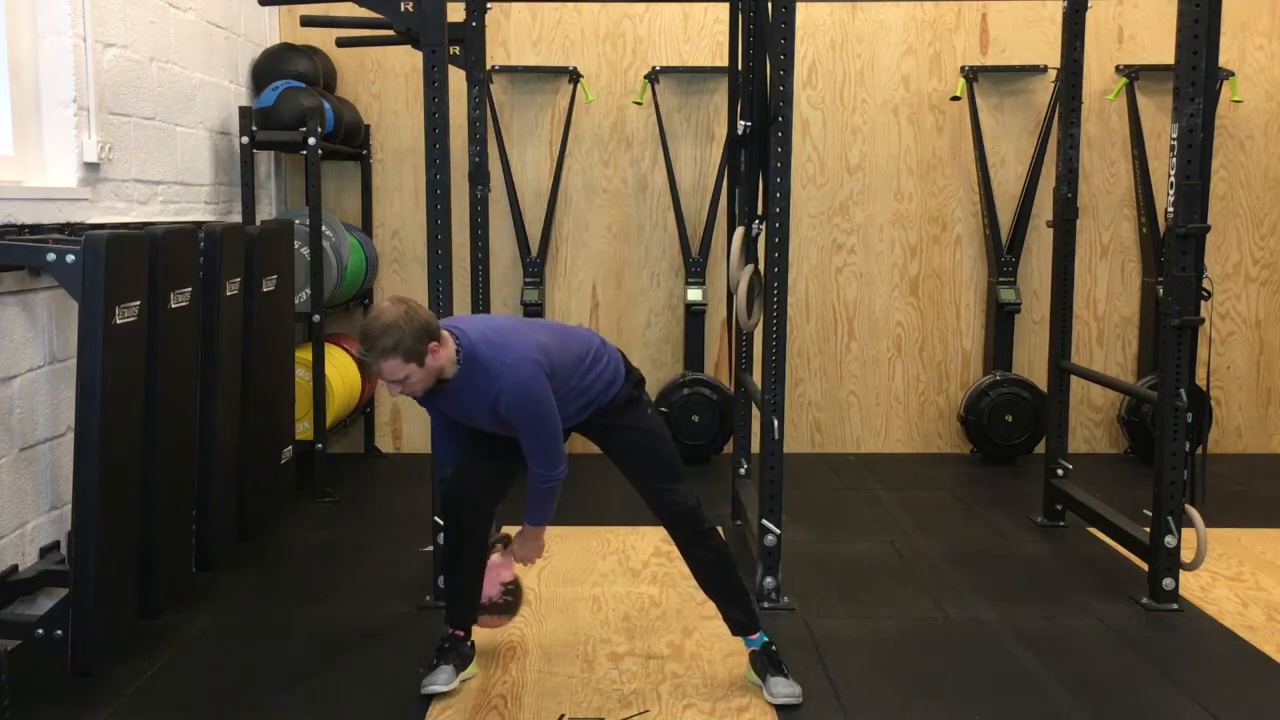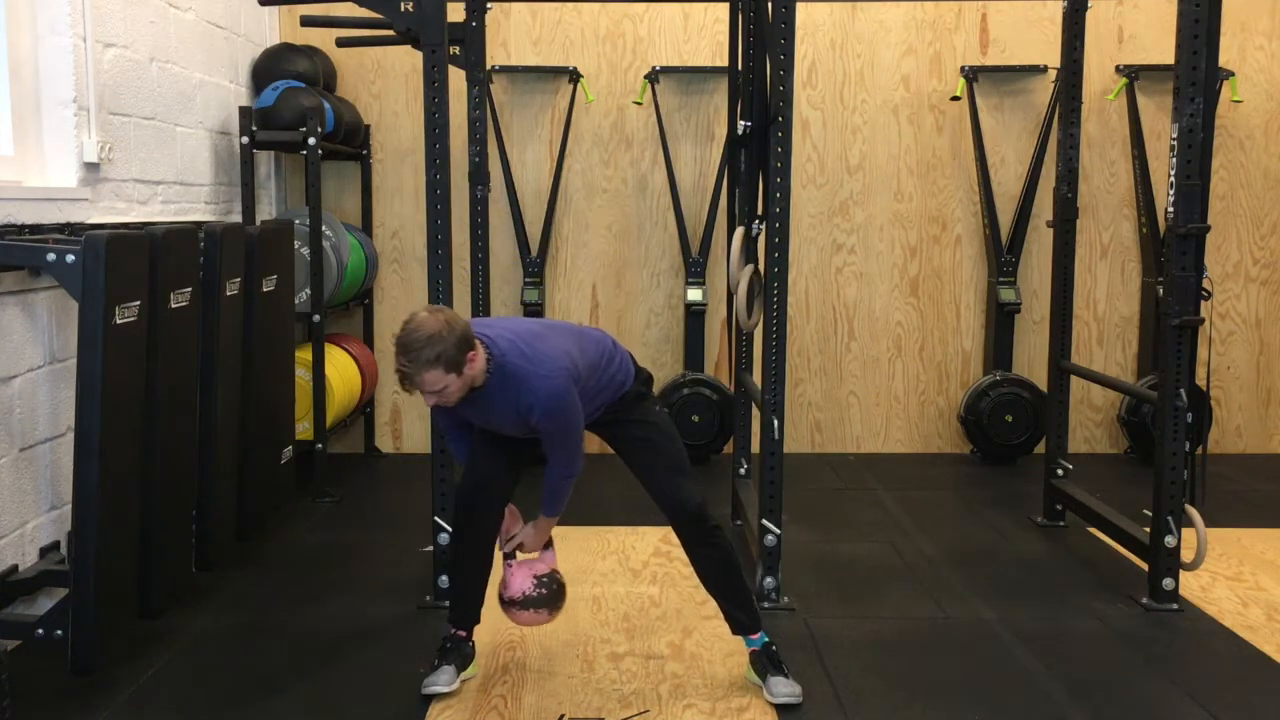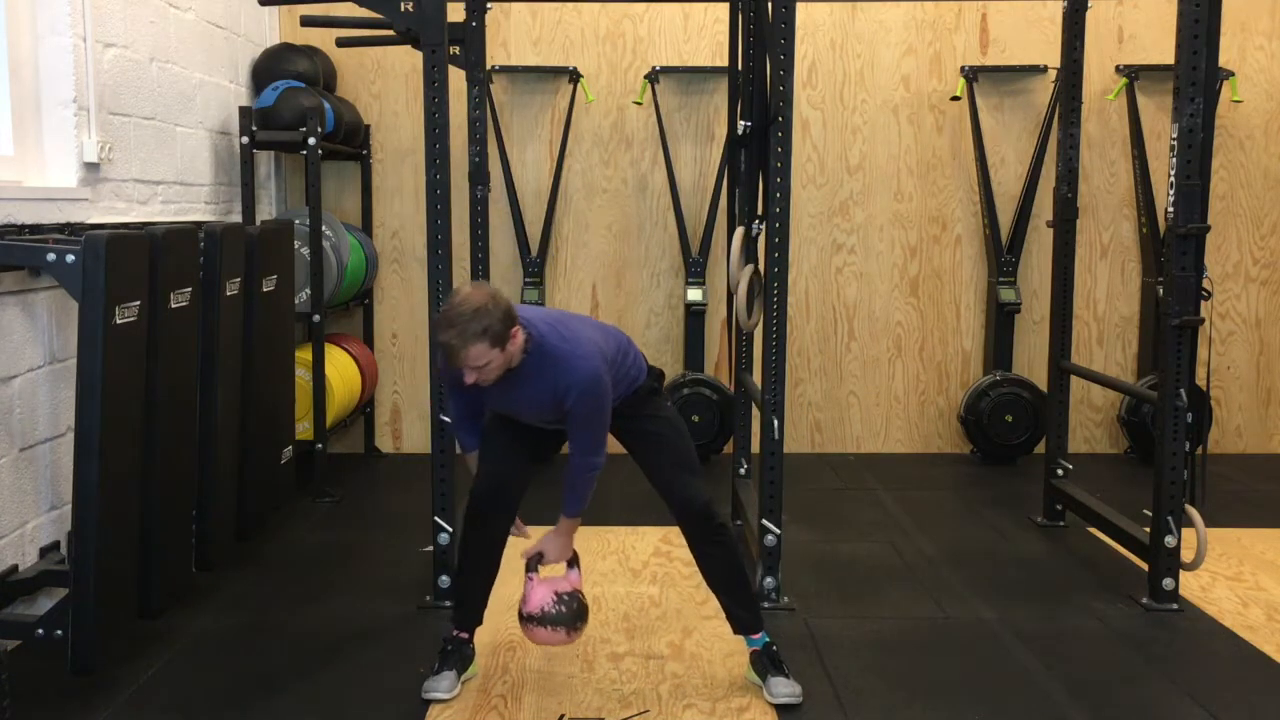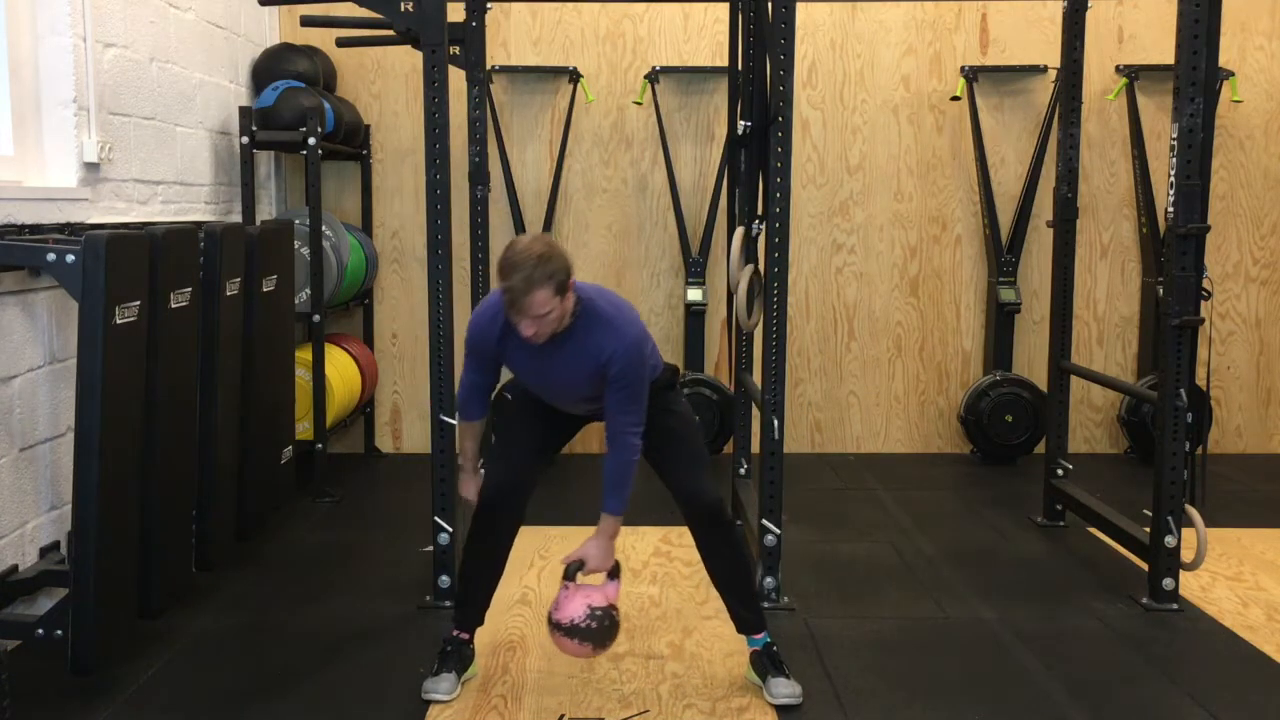
dt=0.2s
person 1, frame 1
left shoulder: (511, 373)
right shoulder: (426, 368)
left elbow: (547, 467)
right elbow: (450, 437)
left wrist: (532, 533)
right wrist: (467, 534)
left hip: (607, 396)
left knee: (679, 511)
right knee: (462, 500)
left ankle: (758, 646)
right ankle: (458, 641)
person 1, frame 2
left shoulder: (541, 380)
right shoulder: (444, 371)
left elbow: (565, 465)
right elbow: (458, 430)
left wrist: (543, 526)
right wrist: (496, 505)
left hip: (616, 395)
left knee: (685, 508)
right knee: (475, 501)
left ankle: (759, 646)
right ankle: (459, 641)
person 1, frame 3
left shoulder: (576, 363)
right shoulder: (465, 357)
left elbow: (587, 458)
right elbow: (467, 423)
left wrist: (564, 532)
right wrist: (498, 497)
left hip: (628, 395)
left knee: (694, 507)
right knee: (487, 501)
left ankle: (760, 647)
right ankle: (460, 641)
person 1, frame 4
left shoulder: (620, 331)
right shoulder: (489, 320)
left elbow: (625, 441)
right elbow: (474, 394)
left wrist: (605, 536)
right wrist: (468, 468)
left hip: (645, 395)
right hip: (543, 400)
left knee: (704, 504)
right knee: (498, 498)
left ankle: (761, 646)
right ankle: (460, 642)
